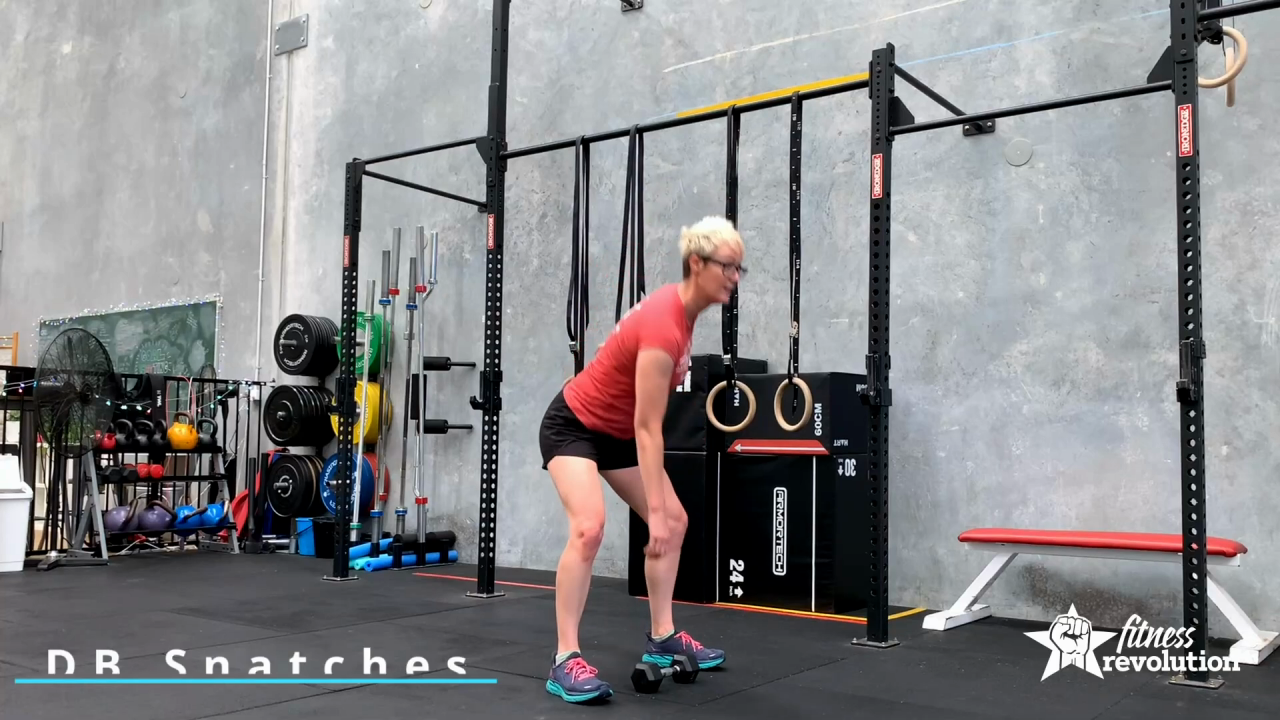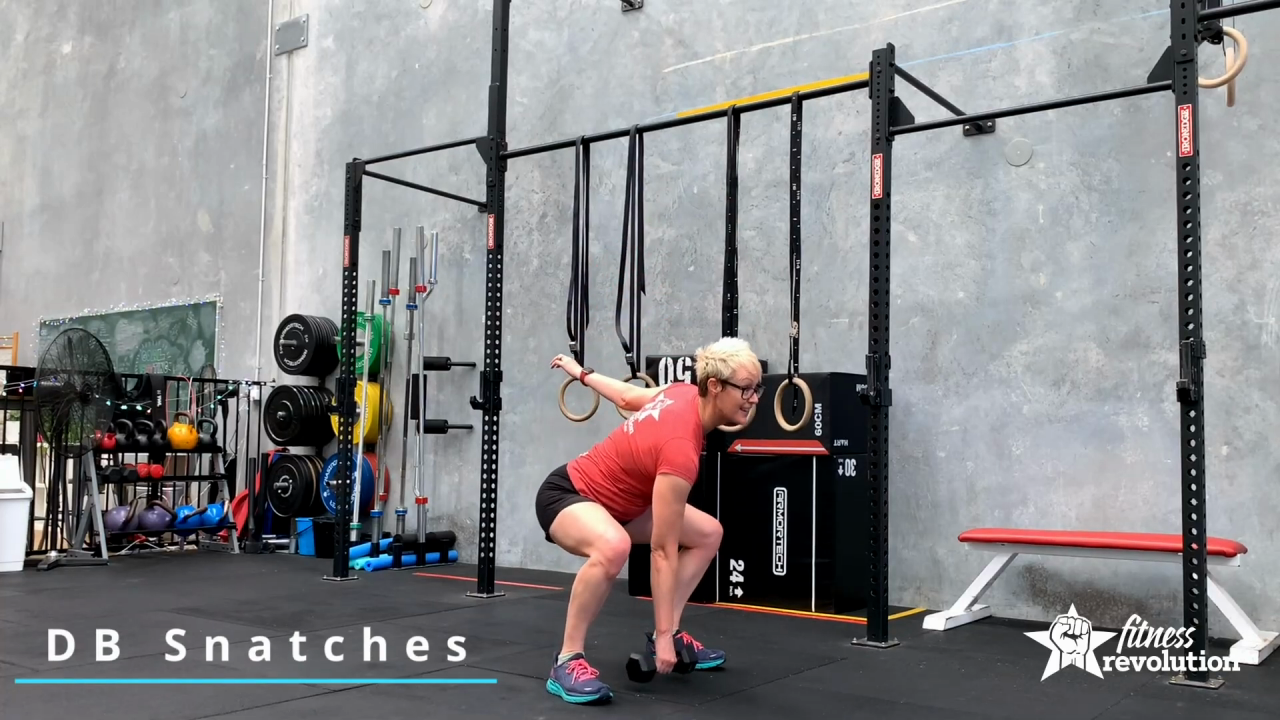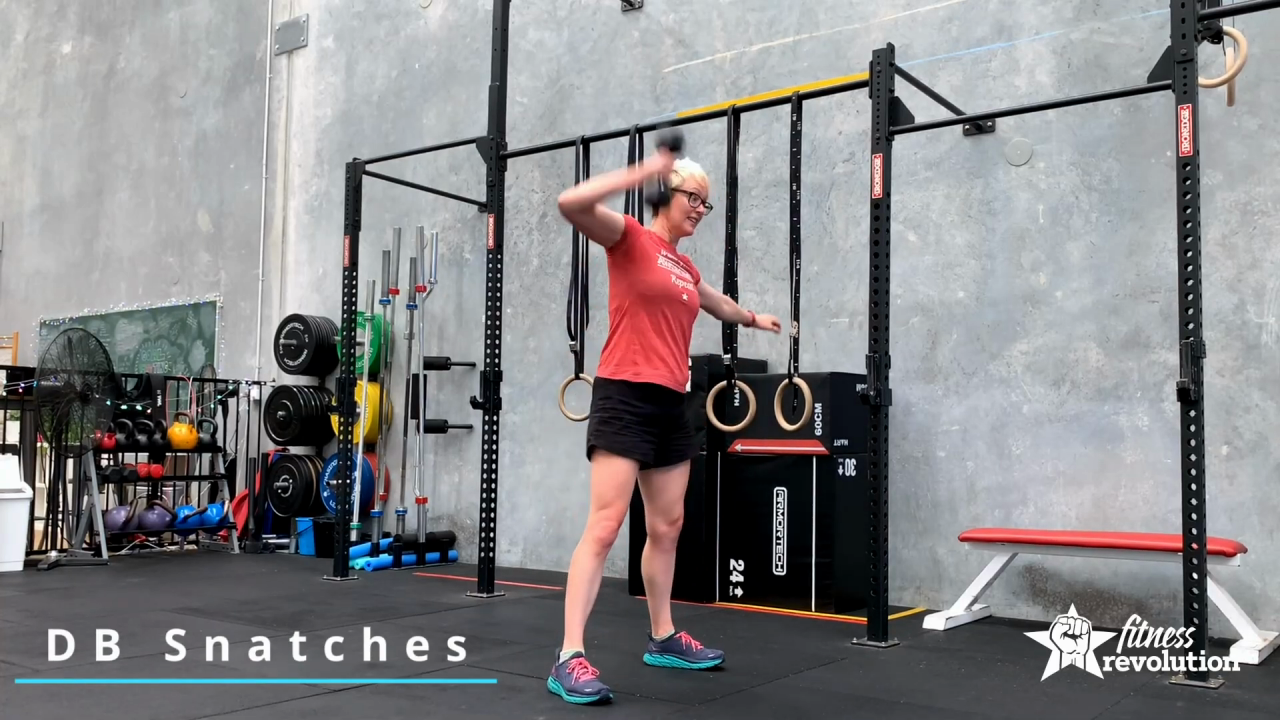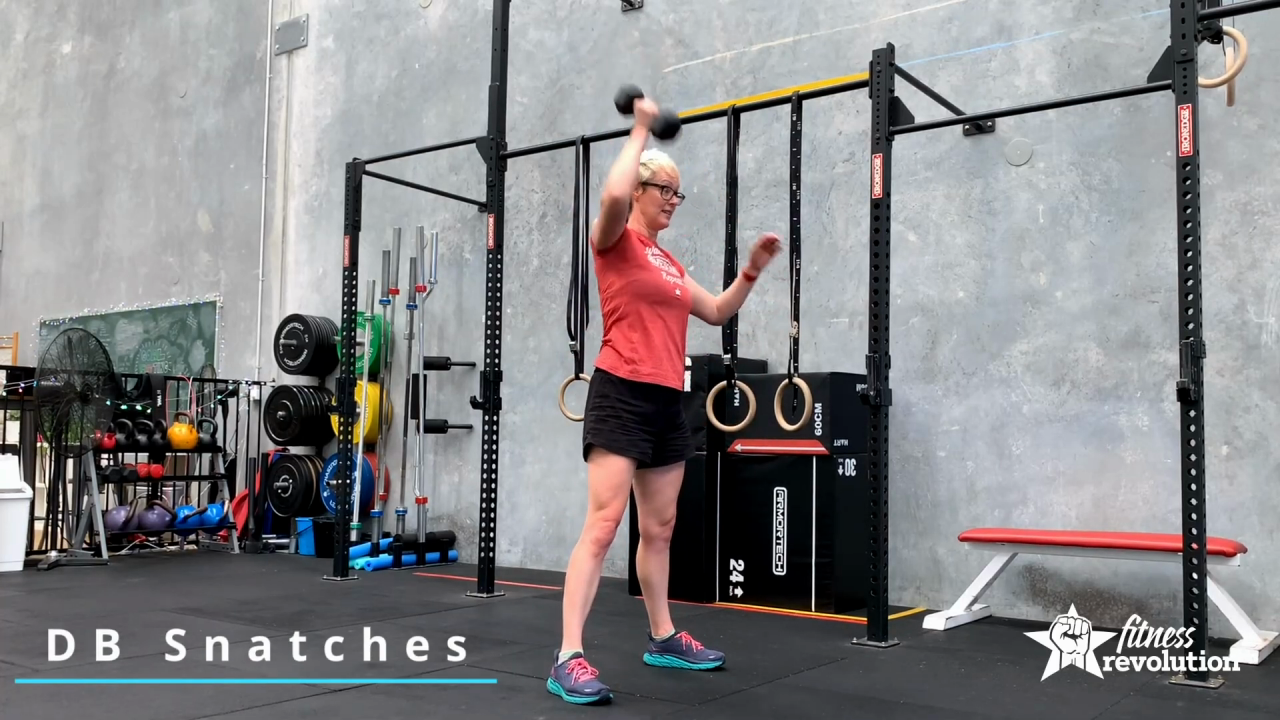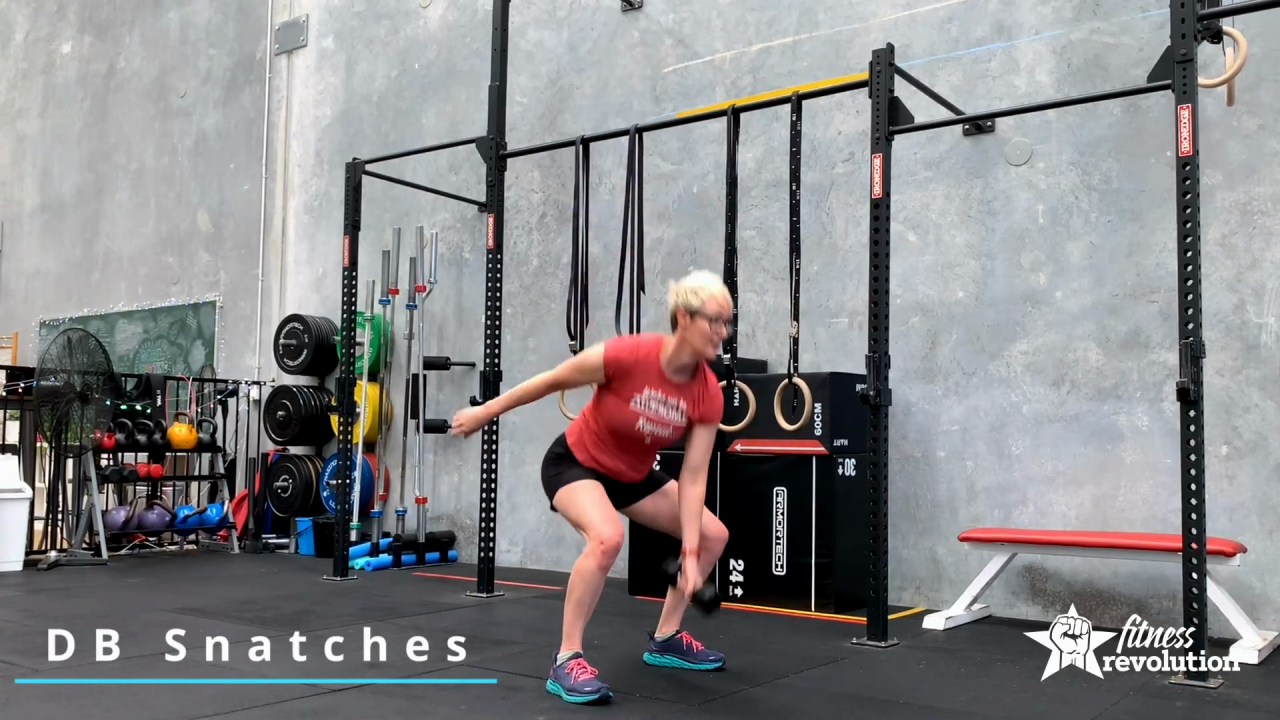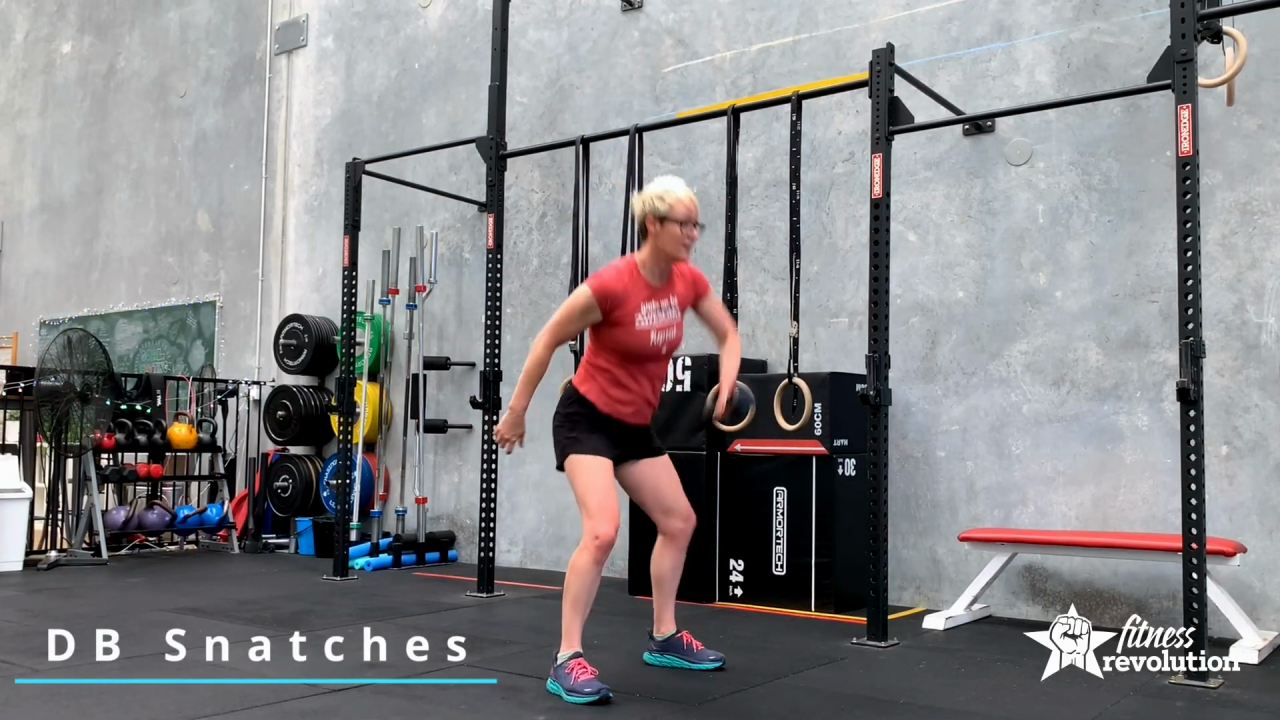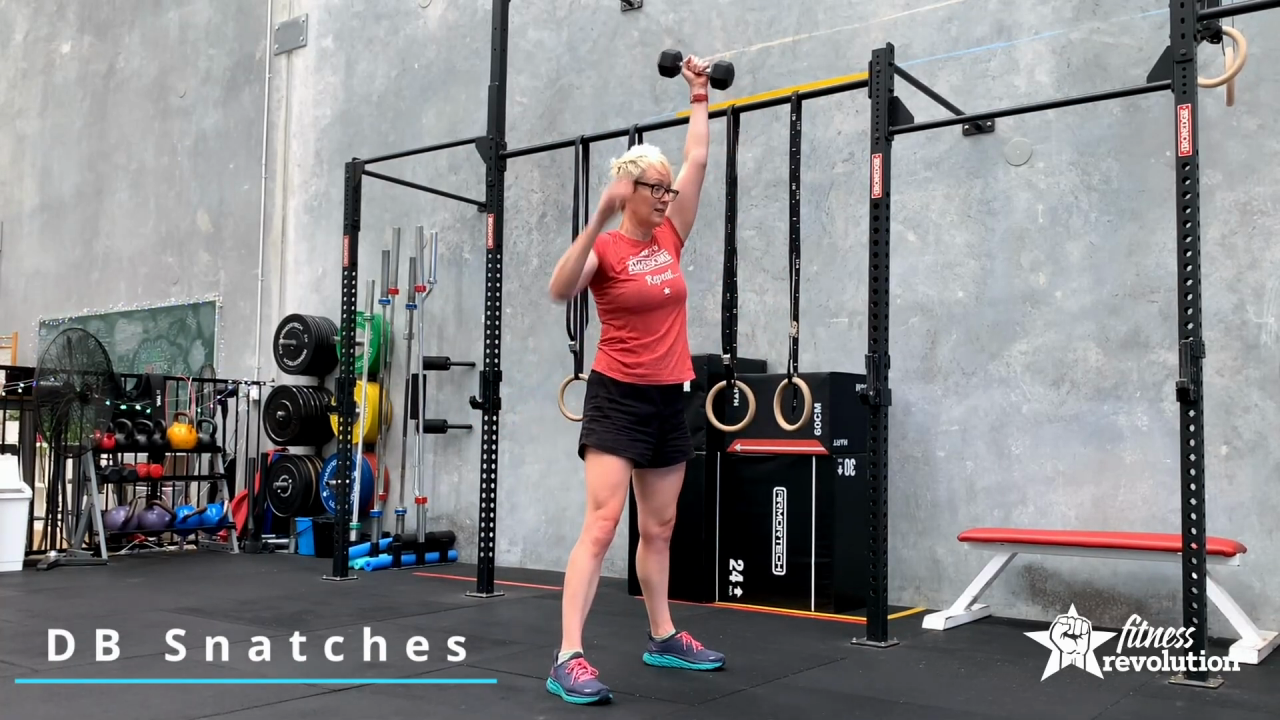
dt=0.7s
person 1, frame 1
left shoulder: (678, 300)
right shoulder: (663, 328)
left elbow: (639, 322)
right elbow: (648, 430)
right wrist: (654, 514)
left hip: (614, 430)
right hip: (573, 427)
left knee: (675, 521)
right knee: (588, 527)
left ankle: (661, 639)
right ankle: (566, 658)
person 1, frame 2
left shoulder: (686, 395)
right shoulder: (681, 450)
left elbow: (630, 397)
right elbow: (663, 551)
left wrist: (582, 374)
right wrist: (663, 636)
left hip: (611, 498)
right hip: (566, 495)
left knee: (708, 534)
right knee: (613, 547)
left ankle: (668, 635)
right ankle: (568, 661)
person 1, frame 3
left shoulder: (685, 265)
right shoulder: (629, 236)
left elbow: (710, 299)
right elbow: (571, 202)
left wrist: (752, 318)
right wrist: (640, 174)
left hip: (671, 406)
right hip: (625, 397)
left knee: (666, 527)
right knee: (604, 527)
left ankle: (663, 638)
right ankle: (569, 661)
person 1, frame 4
left shoulder: (669, 261)
right shoulder: (615, 240)
left elbow: (715, 309)
right elbow: (614, 193)
left wrist: (752, 269)
right wrist: (640, 129)
left hip: (668, 401)
right hip: (621, 395)
left knee: (659, 528)
right knee: (603, 525)
left ankle: (663, 636)
right ankle: (568, 658)
person 1, frame 5
left shoulder: (709, 398)
right shoulder: (627, 355)
left elbow: (692, 481)
right elbow: (551, 381)
left wrist: (690, 554)
right wrist: (486, 411)
left hip: (635, 478)
right hip: (575, 466)
left knee: (714, 537)
right knee: (608, 537)
left ankle: (665, 636)
right ankle: (567, 659)
person 1, frame 6
left shoulder: (688, 280)
right shoulder: (611, 284)
left elbow: (728, 332)
right elbow: (548, 341)
left wrist: (728, 375)
right wrist: (515, 413)
left hip: (636, 425)
right hip: (586, 419)
left knee: (680, 521)
right knee: (603, 531)
left ankle: (665, 636)
right ankle: (567, 660)
person 1, frame 7
left shoulder: (669, 240)
right shoulder: (604, 246)
left elbow: (698, 162)
right elbow: (560, 289)
left wrist: (698, 97)
right wrist: (593, 233)
left hip: (667, 401)
right hip: (617, 398)
left knee: (659, 529)
right knee: (600, 528)
left ankle: (662, 637)
right ankle: (568, 659)
